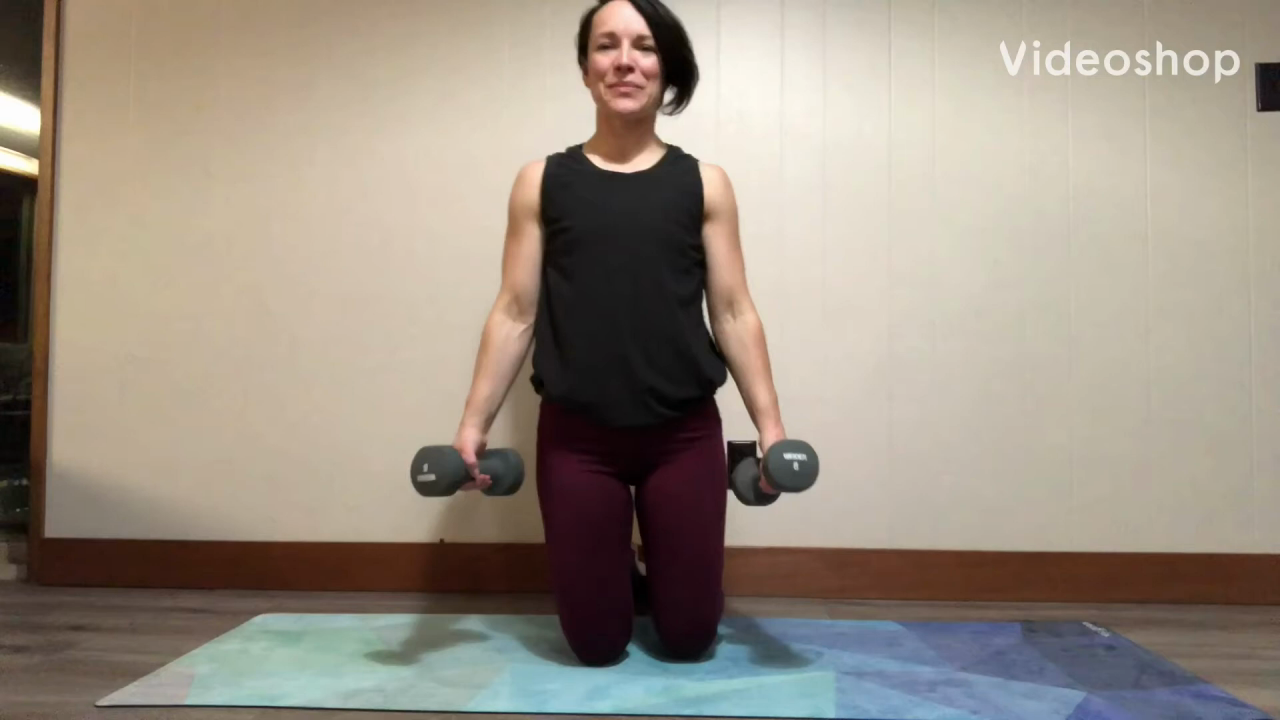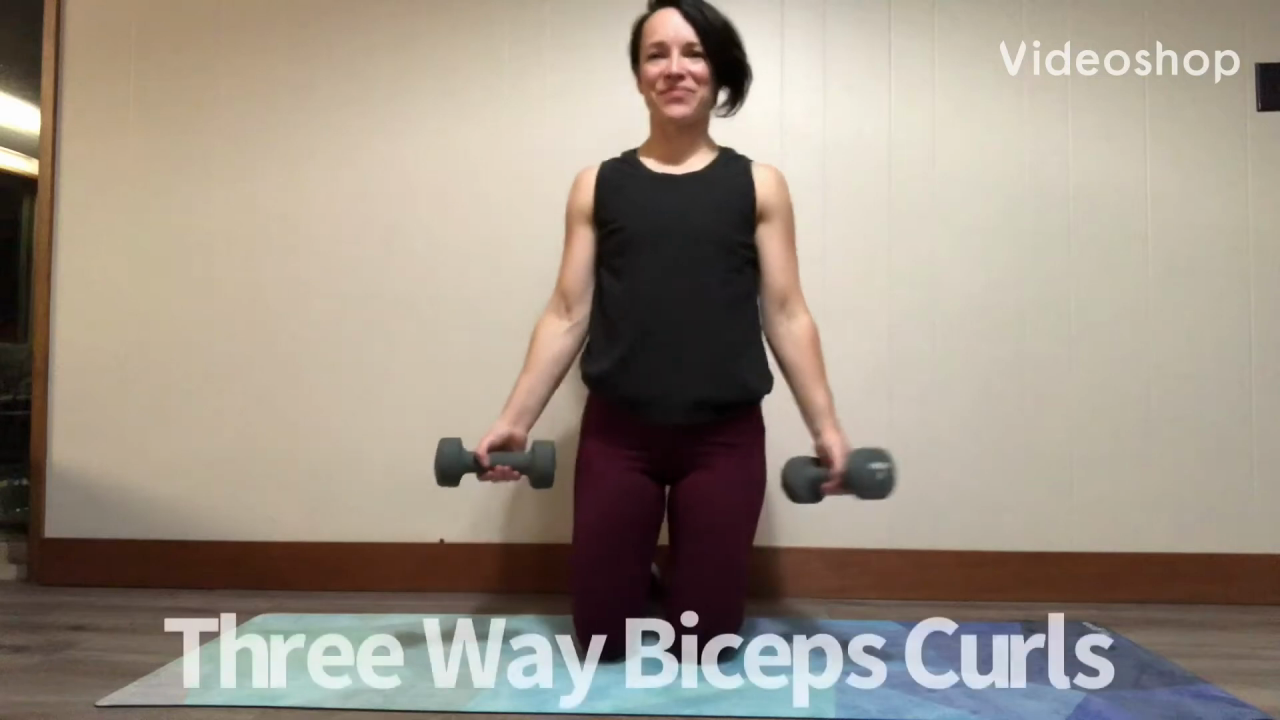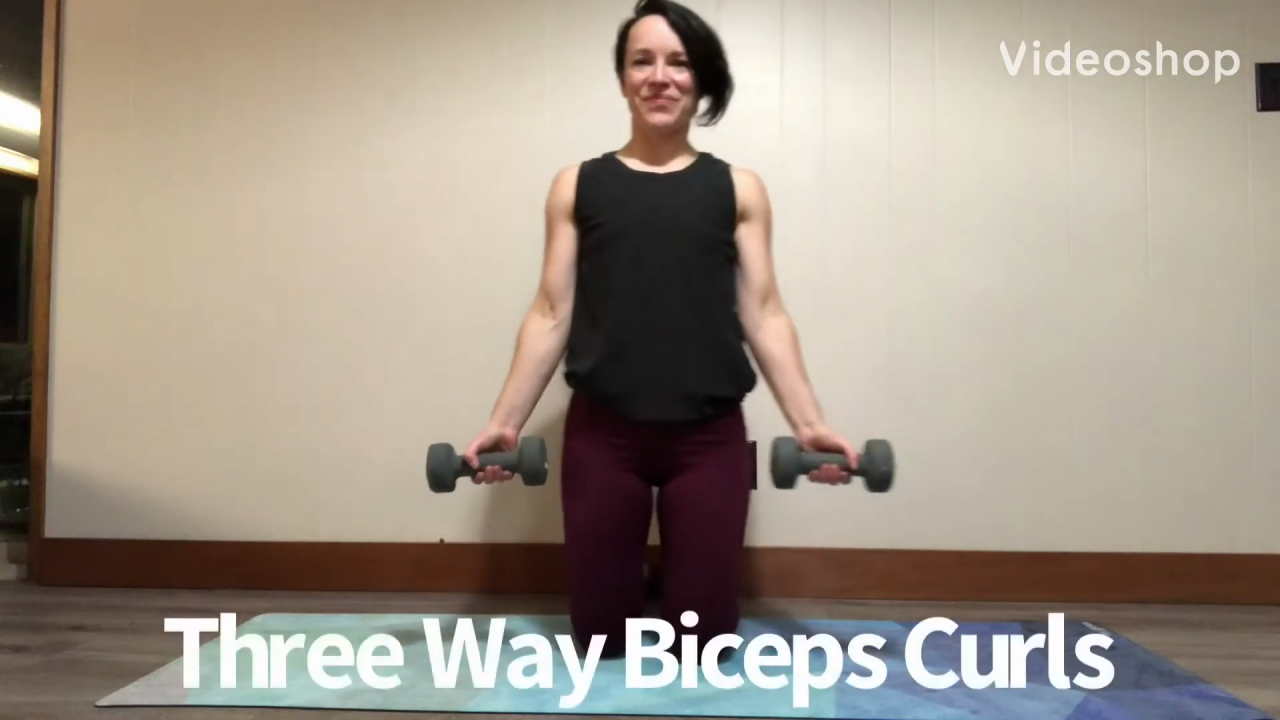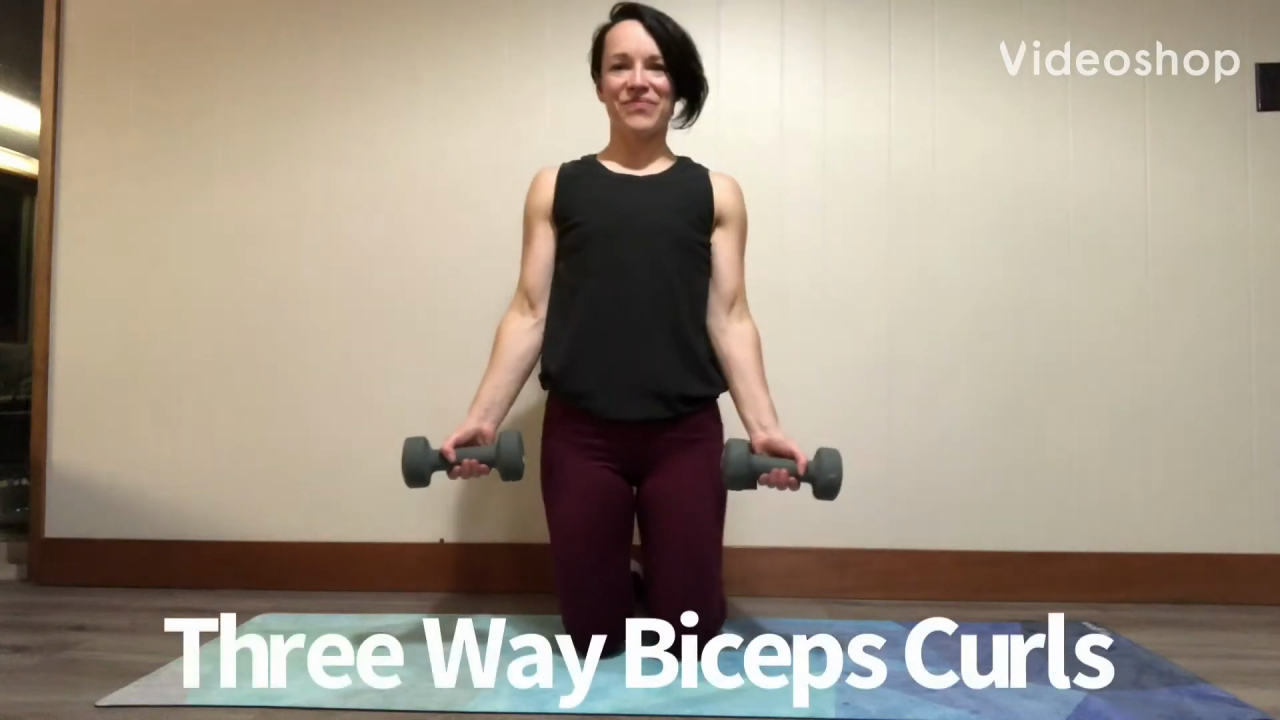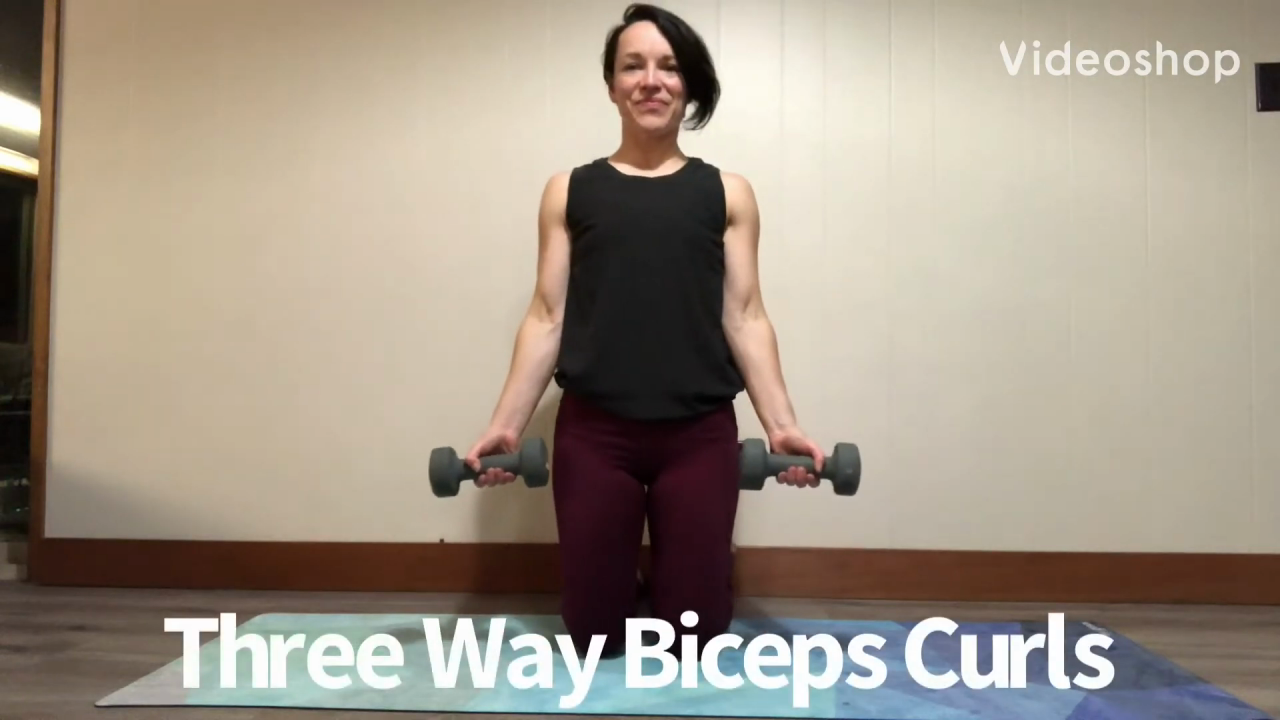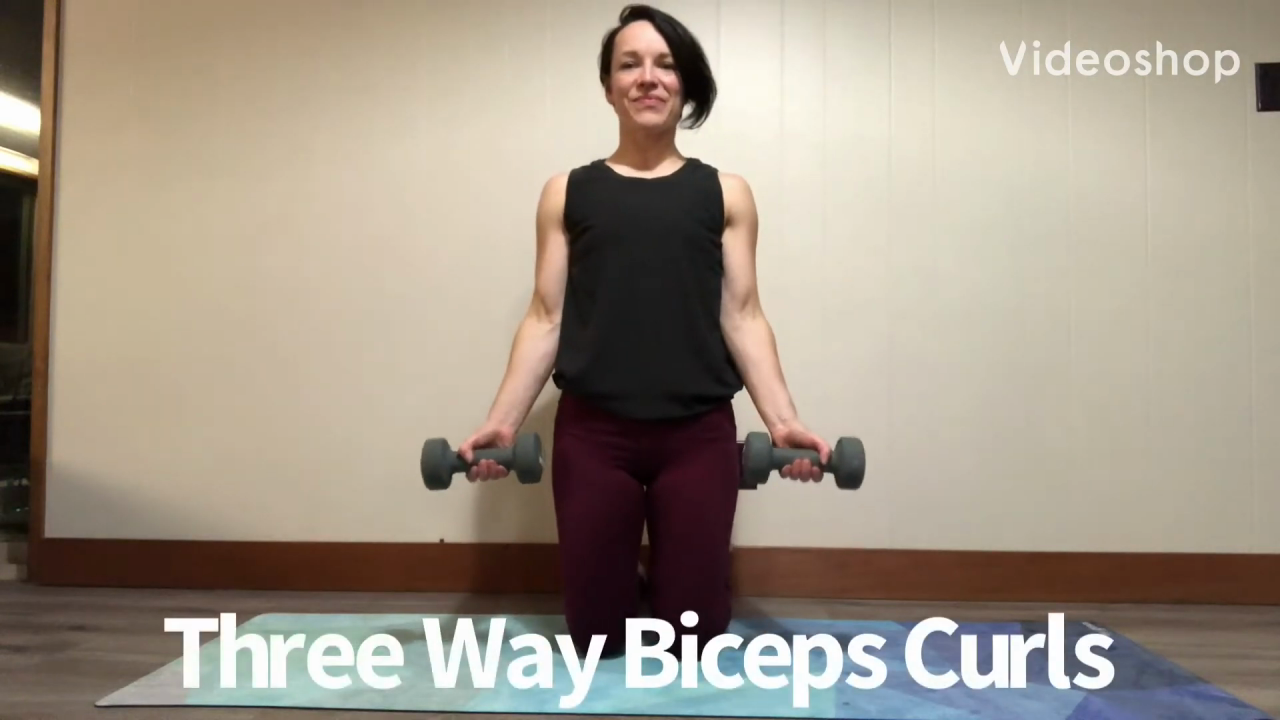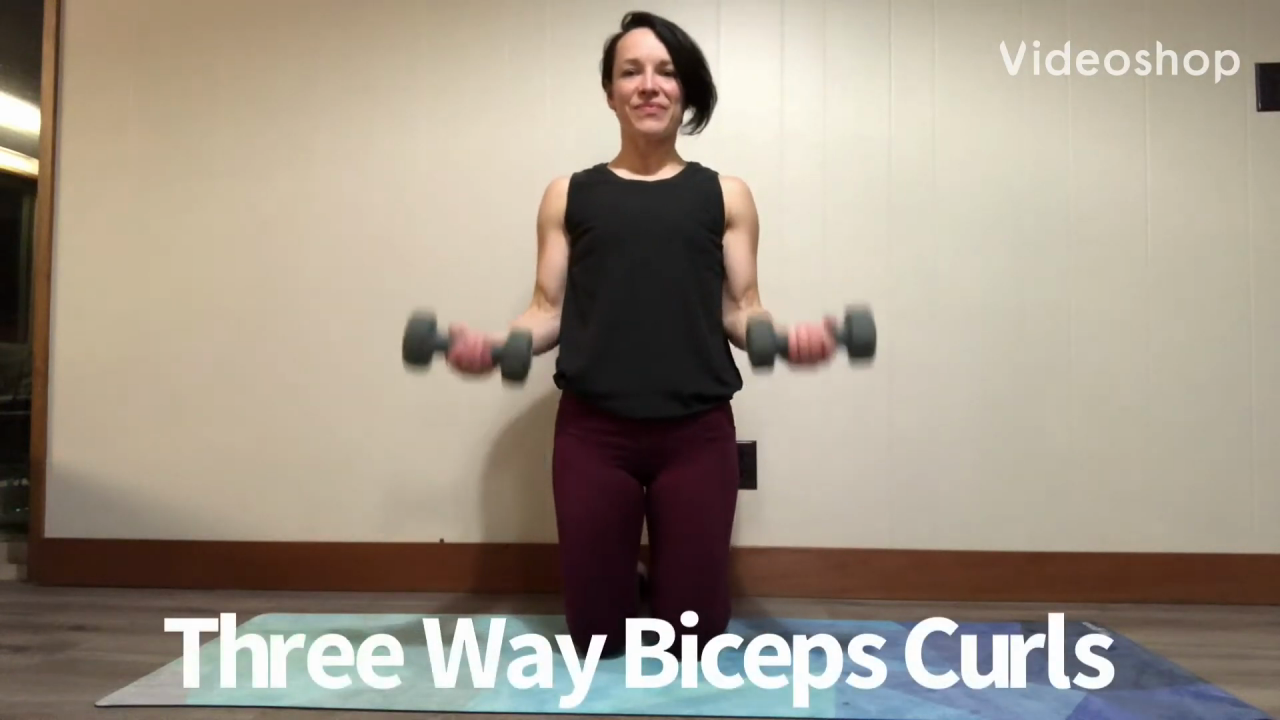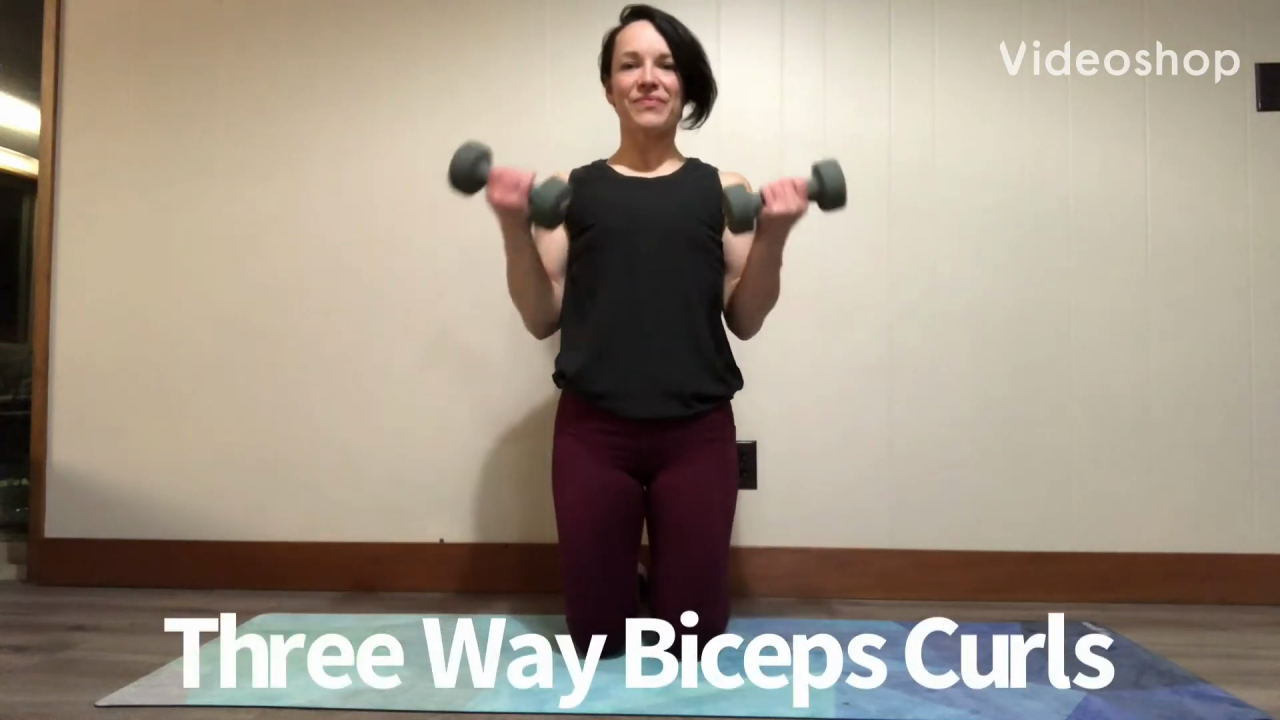
dt=0.4s
person 1, frame 1
left shoulder: (704, 184)
right shoulder: (541, 183)
left elbow: (733, 311)
right elbow: (515, 313)
left wrist: (769, 423)
right wrist: (474, 423)
left hip: (685, 435)
right hip: (575, 437)
left knee: (689, 636)
right knee: (594, 640)
left ankle: (653, 581)
right ankle: (619, 580)
person 1, frame 2
left shoulder: (759, 186)
right shoulder: (597, 186)
left elbow: (786, 315)
right elbow: (567, 315)
left wrist: (825, 429)
right wrist: (514, 421)
left hip: (725, 435)
right hip: (616, 432)
left knee: (705, 635)
right knee: (603, 633)
left ankle: (679, 579)
right ankle: (639, 581)
person 1, frame 3
left shoulder: (738, 189)
right shoulder: (577, 186)
left elbow: (763, 313)
right elbow: (551, 314)
left wrist: (809, 423)
right wrist: (505, 421)
left hip: (709, 436)
right hip: (601, 433)
left knee: (702, 631)
right knee: (601, 633)
left ankle: (669, 576)
right ankle: (633, 580)
person 1, frame 4
left shoulder: (716, 193)
right shoulder: (556, 187)
left elbow: (730, 318)
right elbow: (529, 312)
left wrist: (763, 427)
right wrist: (481, 418)
left hip: (687, 434)
right hip: (580, 433)
left knee: (689, 632)
right knee: (593, 633)
left ankle: (657, 582)
right ankle: (622, 585)
person 1, frame 5
left shoulder: (727, 193)
right shoulder: (569, 192)
left elbow: (745, 317)
right elbow: (546, 318)
left wrist: (781, 425)
right wrist: (506, 426)
left hip: (700, 434)
right hip: (593, 433)
left knee: (695, 632)
right knee: (594, 633)
left ankle: (664, 590)
right ankle: (625, 590)
person 1, frame 6
left shoulder: (725, 193)
right shoulder: (567, 193)
left elbow: (742, 316)
right elbow: (546, 318)
left wrist: (783, 421)
right wrist: (502, 421)
left hip: (699, 434)
right hip: (592, 432)
left knee: (695, 631)
right knee: (596, 633)
left ankle: (663, 584)
right ankle: (627, 584)
person 1, frame 7
left shoulder: (726, 194)
right shoulder: (568, 195)
left elbow: (738, 315)
right elbow: (549, 314)
left wrist: (787, 339)
right wrist: (495, 345)
left hip: (698, 431)
right hip: (592, 430)
left knee: (694, 632)
right knee: (596, 632)
left ankle: (662, 580)
right ankle: (630, 581)
person 1, frame 8
left shoulder: (725, 189)
right shoulder: (569, 190)
left elbow: (745, 321)
right elbow: (541, 319)
left wrist: (772, 236)
right wrist: (515, 230)
left hip: (698, 432)
right hip: (592, 430)
left knee: (694, 632)
right knee: (596, 634)
left ankle: (659, 581)
right ankle: (626, 582)
